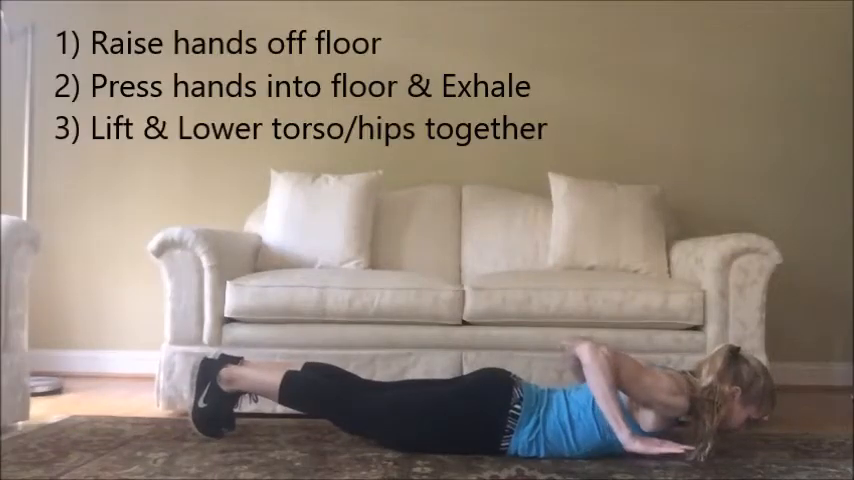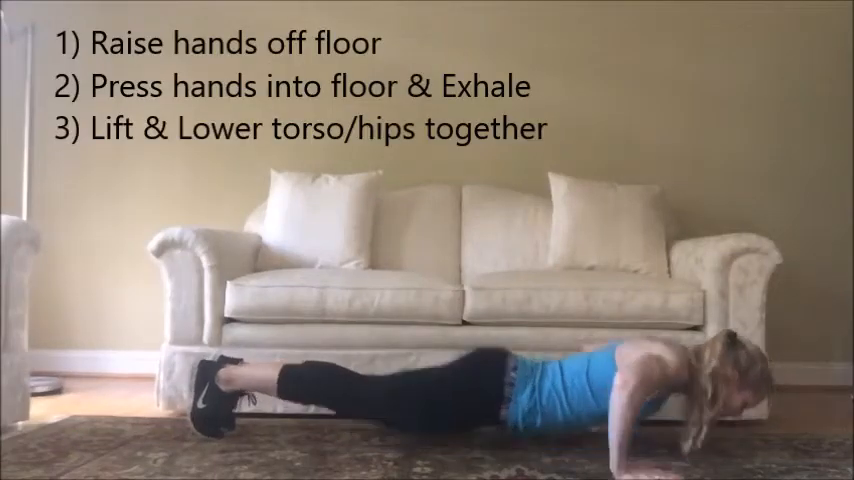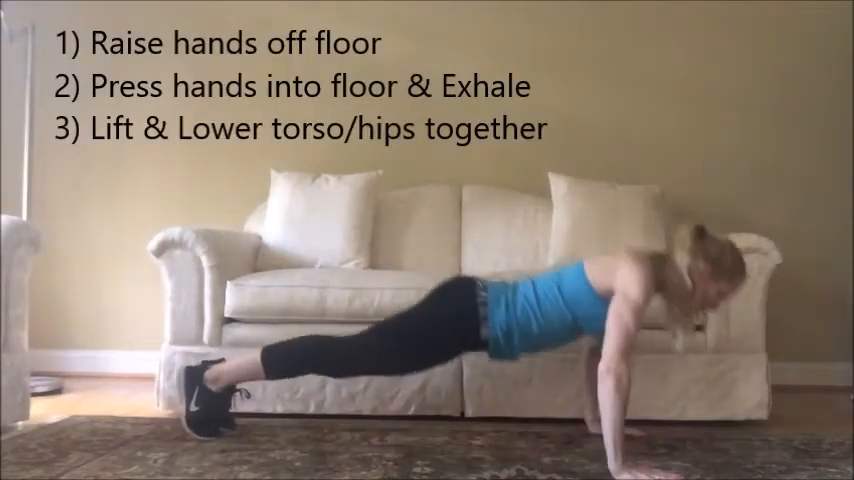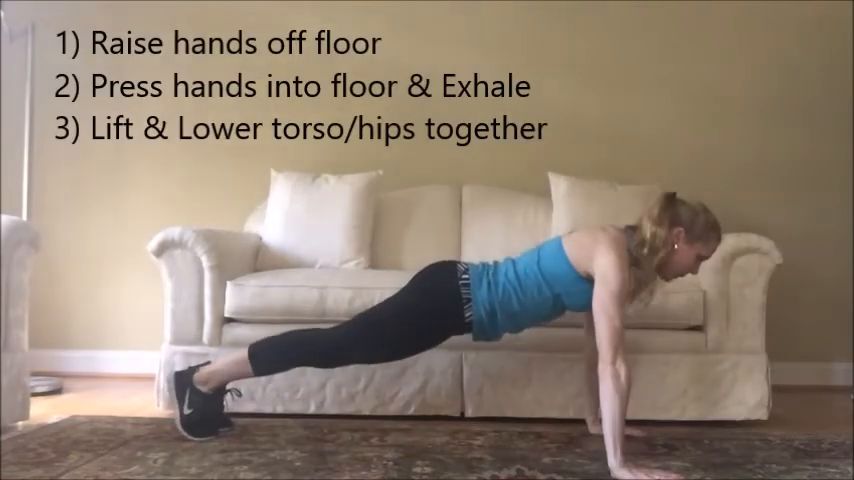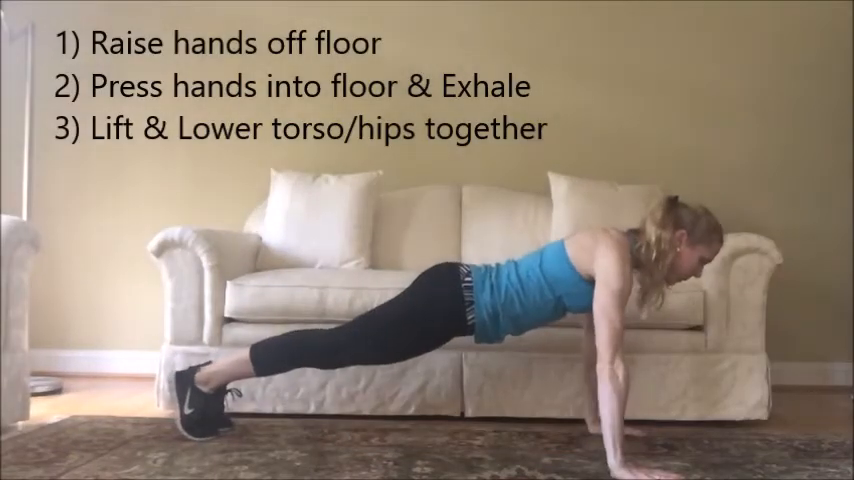
dt=0.4s
person 1, frame 1
left shoulder: (668, 385)
right shoulder: (673, 397)
left elbow: (576, 348)
right elbow: (594, 353)
right wrist: (627, 434)
left hip: (505, 404)
right hip: (496, 416)
left knee: (362, 395)
right knee: (355, 406)
left ankle: (234, 369)
right ankle: (228, 375)
person 1, frame 2
left shoulder: (667, 357)
right shoulder: (674, 362)
right elbow: (626, 387)
left wrist: (604, 417)
left hip: (503, 381)
right hip: (494, 389)
left knee: (362, 391)
right knee: (359, 397)
left ankle: (232, 370)
right ankle: (225, 375)
person 1, frame 3
left shoulder: (637, 271)
right shoulder: (639, 278)
left elbow: (597, 349)
right elbow: (610, 369)
left wrist: (595, 419)
left hip: (477, 310)
right hip: (469, 315)
left knee: (349, 355)
right knee: (349, 356)
left ankle: (218, 377)
right ankle: (213, 379)
person 1, frame 4
left shoulder: (616, 248)
right shoulder: (613, 256)
left elbow: (595, 346)
right elbow: (611, 364)
left wrist: (597, 419)
left hip: (460, 294)
right hip: (452, 298)
left knee: (337, 346)
right knee: (337, 346)
left ankle: (209, 379)
right ankle: (203, 379)
person 1, frame 5
left shoulder: (619, 251)
right shoulder: (617, 258)
left elbow: (595, 350)
right elbow: (609, 364)
left wrist: (597, 418)
left hip: (462, 295)
right hip: (455, 299)
left knee: (339, 347)
right knee: (336, 347)
left ankle: (210, 379)
right ankle: (205, 378)
